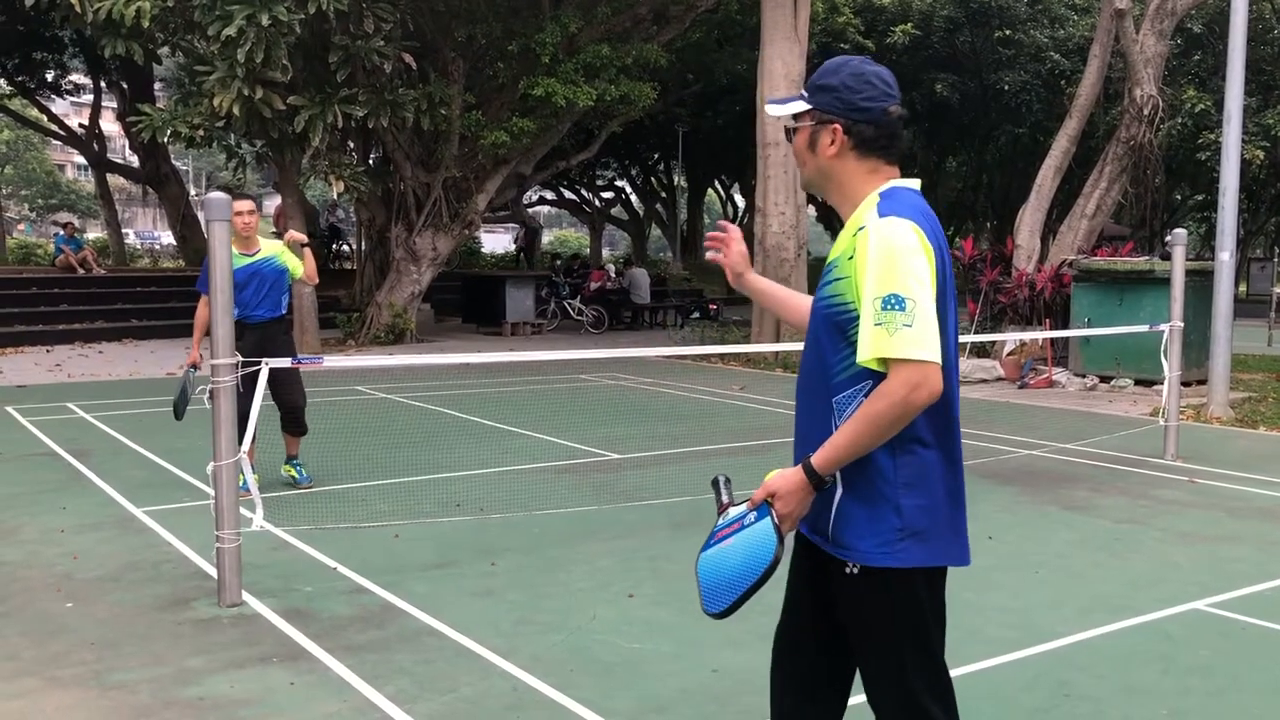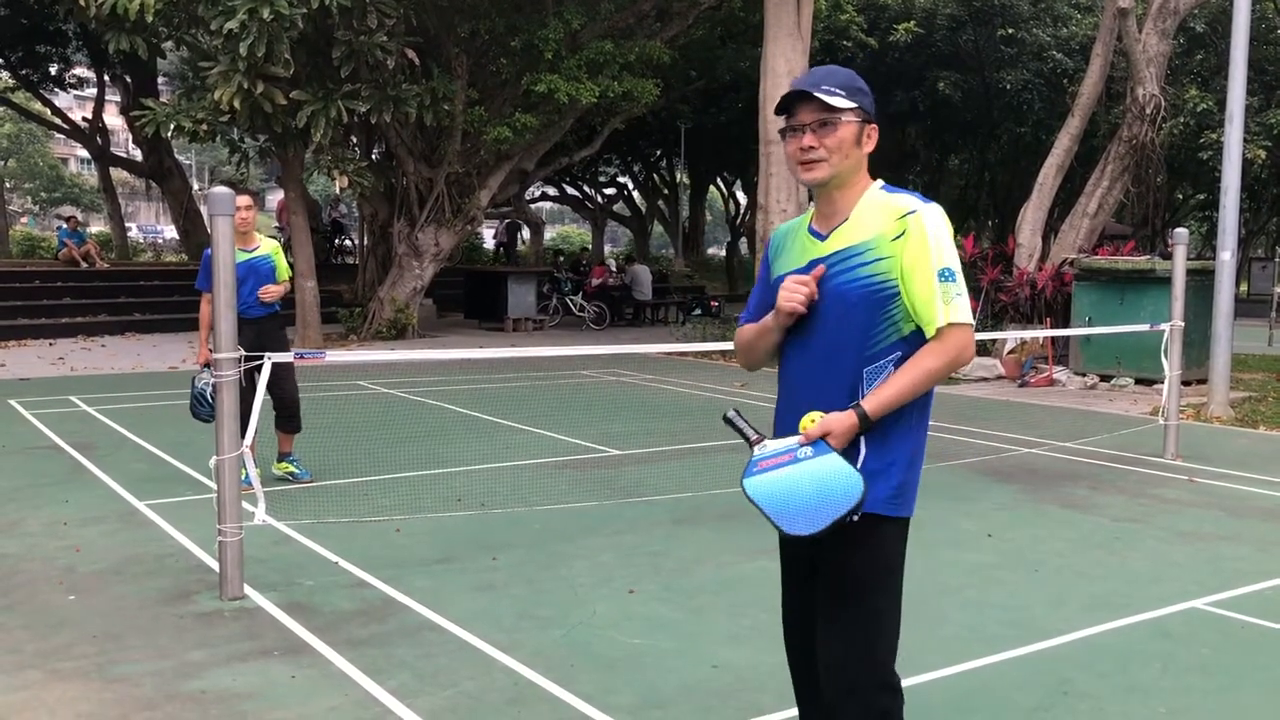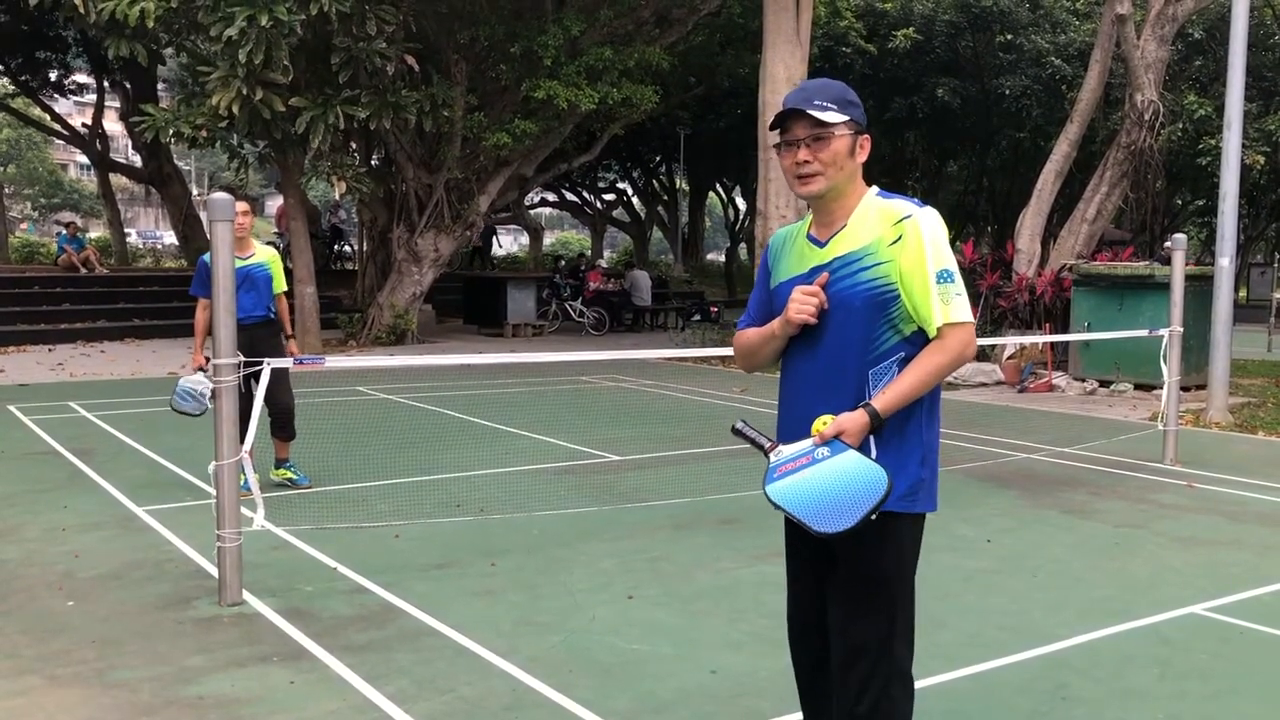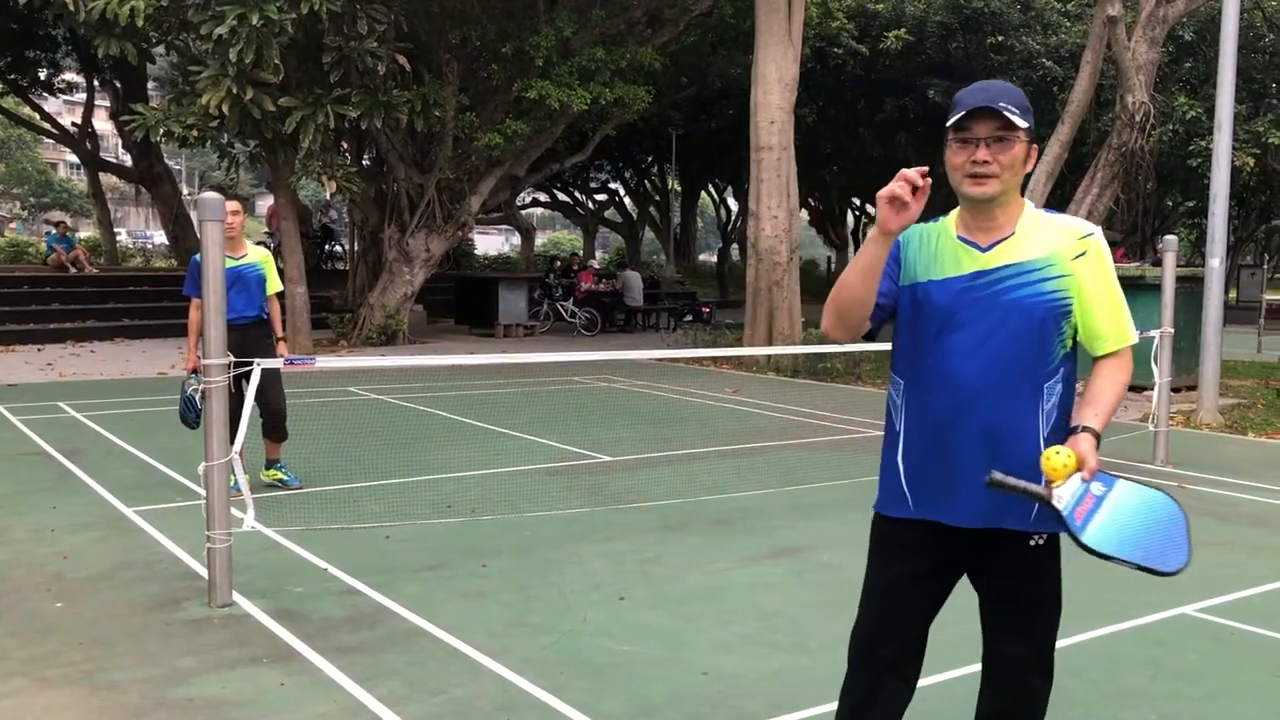
dt=1s
person 1, frame 1
left shoulder: (890, 230)
right shoulder: (865, 227)
left elbow: (917, 381)
left wrist: (809, 473)
right wrist: (749, 282)
left hip: (887, 525)
right hip: (835, 516)
person 1, frame 2
left shoulder: (912, 220)
right shoulder: (786, 238)
left elbow: (956, 342)
right elbow: (748, 353)
left wrist: (857, 415)
right wrist: (778, 317)
left hip: (869, 482)
left knee: (856, 662)
right knee: (809, 650)
person 1, frame 3
left shoulder: (908, 224)
right shoulder: (781, 245)
left elbow: (957, 338)
right elbow: (746, 353)
left wrist: (868, 414)
right wrist: (783, 326)
left hip: (883, 482)
left knee: (869, 655)
right knee: (813, 646)
person 1, frame 4
left shoulder: (1074, 242)
right shoulder: (912, 244)
left elbow: (1115, 353)
right elbow: (841, 327)
left wrist: (1086, 431)
right wrist: (883, 234)
left hip: (1022, 502)
right hip: (915, 498)
left knee: (1019, 665)
right knee: (879, 648)
person 2, frame 1
left shoulder: (278, 249)
left elbow: (311, 279)
right elbow: (206, 304)
left wrist: (305, 245)
right wrist: (196, 347)
left hip: (278, 333)
right hip: (243, 337)
left knee: (294, 401)
right knee: (243, 407)
left ankle: (292, 463)
right ankle: (248, 472)
person 2, frame 2
left shoulder: (272, 247)
right shoulder: (214, 255)
left elbow: (285, 281)
right elbow: (207, 302)
left wrist: (280, 289)
right wrist: (203, 346)
left hip: (271, 328)
right hip: (237, 332)
left knee: (287, 397)
right knee: (242, 403)
left ankle: (285, 461)
right ankle: (248, 466)
person 2, frame 3
left shoulder: (270, 255)
right shoulder: (210, 261)
right elbow: (204, 308)
left wrist: (289, 337)
right wrist: (198, 351)
left hip: (266, 335)
right hip: (231, 339)
left knee: (283, 403)
right knee: (239, 409)
left ankle: (282, 466)
right ankle: (246, 472)
person 2, frame 4
left shoulder: (263, 256)
right shoulder: (203, 260)
right elbow: (197, 307)
left wrist: (280, 339)
right wrist: (192, 351)
left hip: (259, 335)
right hip: (223, 339)
left knee: (275, 405)
right knee: (229, 410)
left ankle: (273, 467)
